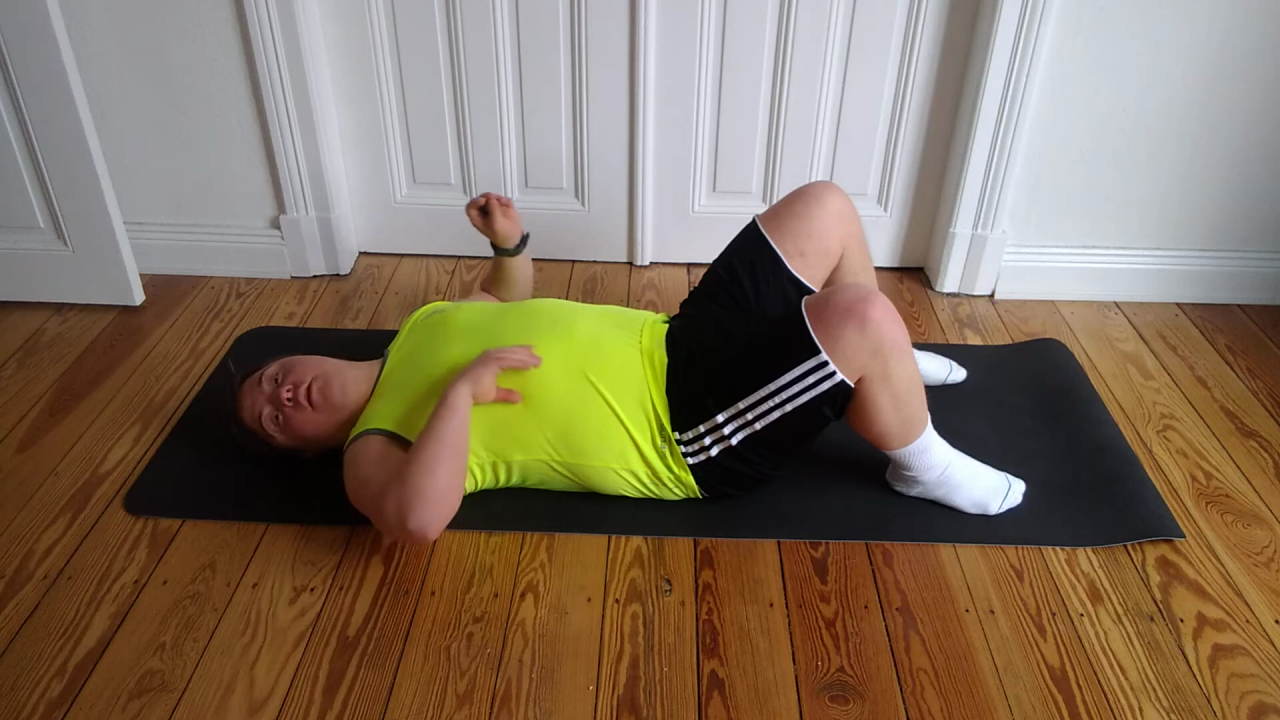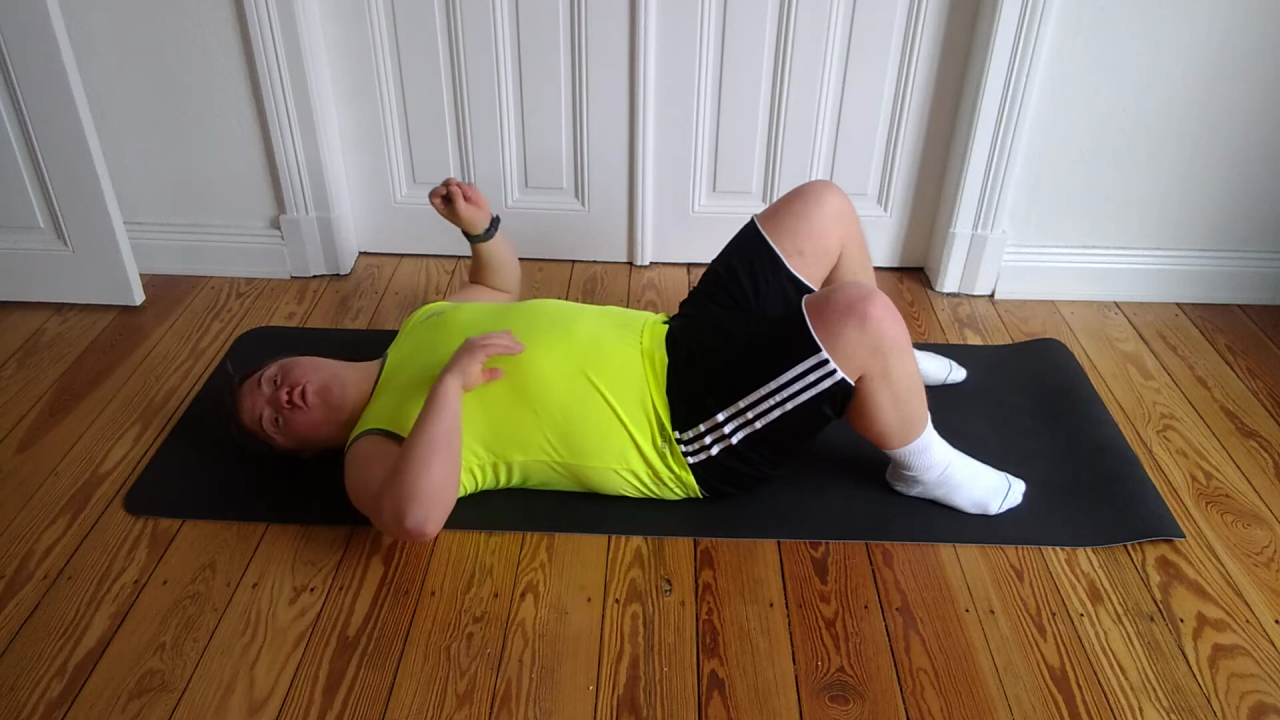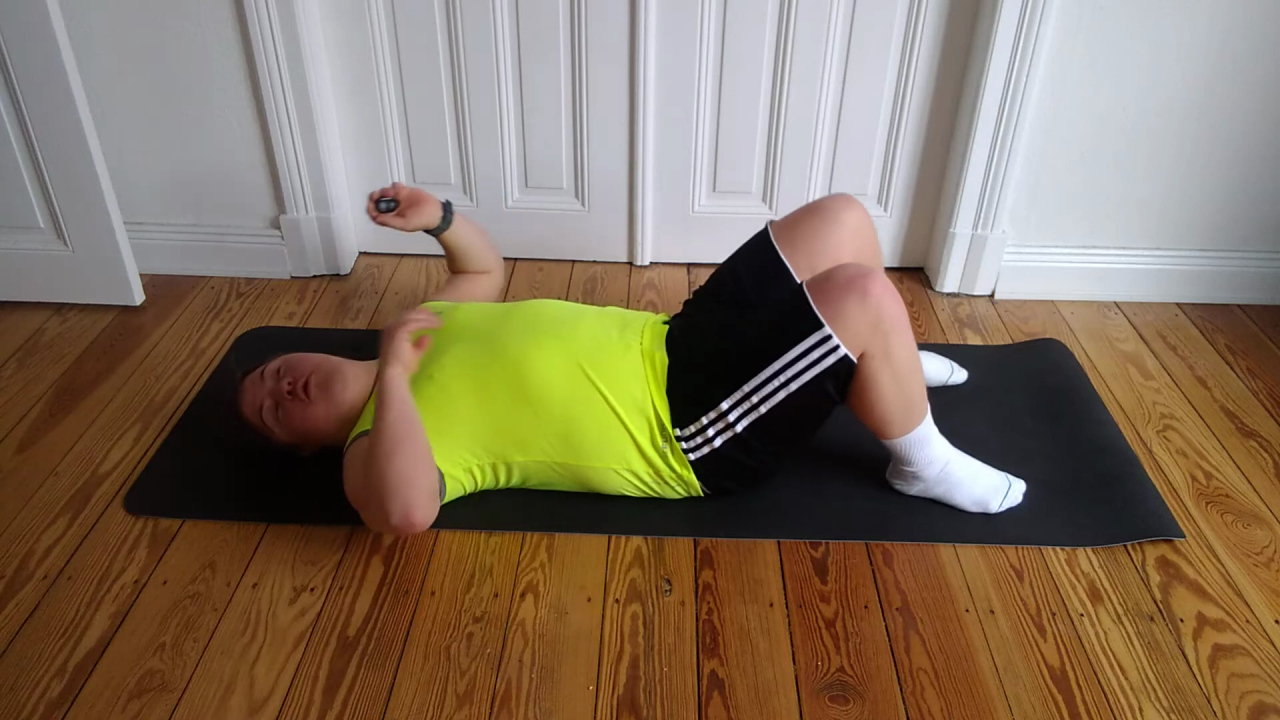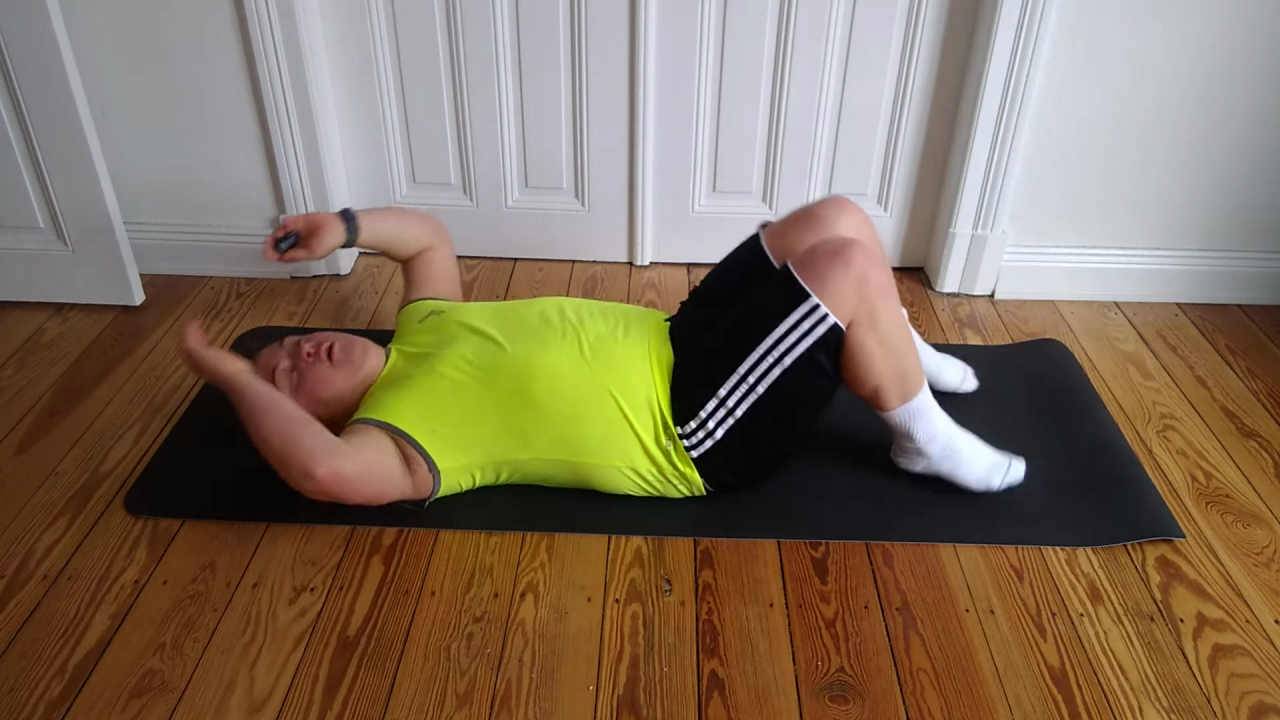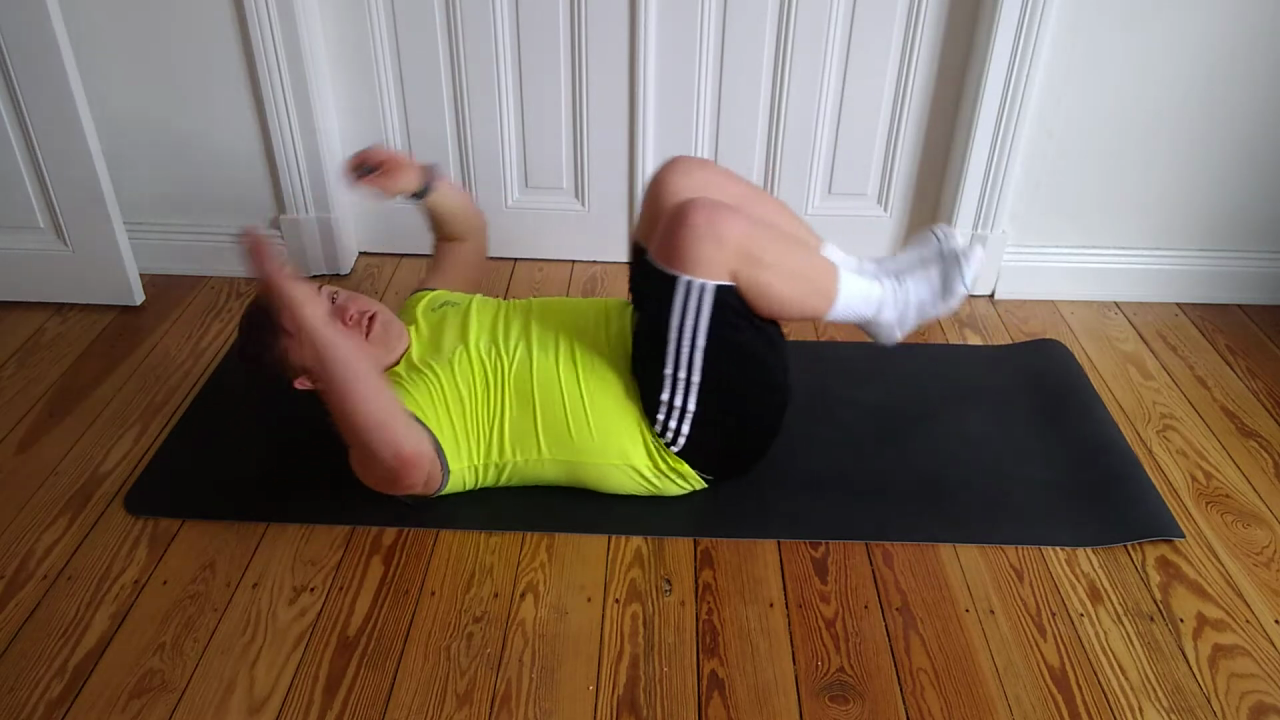
dt=0.4s
person 1, frame 1
left shoulder: (420, 331)
right shoulder: (371, 449)
left elbow: (504, 299)
right elbow: (417, 517)
left wrist: (509, 243)
right wrist: (463, 389)
left hip: (675, 342)
right hip: (693, 440)
left knee: (825, 207)
right knee: (861, 316)
left ankle: (881, 368)
right ankle: (923, 464)
person 1, frame 2
left shoulder: (420, 328)
right shoulder: (372, 450)
left elbow: (500, 287)
right elbow: (416, 516)
left wrist: (481, 228)
right wrist: (450, 383)
left hip: (675, 343)
right hip: (695, 440)
left knee: (822, 207)
right knee: (859, 318)
left ankle: (884, 366)
right ankle: (924, 465)
person 1, frame 3
left shoulder: (417, 318)
right shoulder: (370, 451)
left elbow: (485, 270)
right elbow: (405, 513)
left wrist: (436, 217)
right wrist: (396, 376)
left hip: (673, 345)
right hip: (692, 437)
left knee: (841, 221)
right knee: (862, 296)
left ankle: (881, 366)
right ankle: (923, 463)
person 1, frame 4
left shoulder: (420, 333)
right shoulder: (383, 434)
left elbow: (427, 236)
right elbow: (320, 469)
left wrist: (342, 228)
right wrist: (229, 372)
left hip: (674, 343)
right hip: (693, 432)
left knee: (837, 218)
right knee: (849, 266)
left ankle: (893, 361)
right ankle: (925, 438)
person 1, frame 5
left shoulder: (430, 318)
right shoulder: (403, 433)
left elbow: (465, 225)
right elbow: (397, 456)
left wrist: (416, 181)
right wrist: (302, 322)
left hip: (653, 341)
right hip: (690, 436)
left knee: (682, 185)
right knee: (700, 223)
left ankle: (875, 288)
right ankle: (885, 300)
